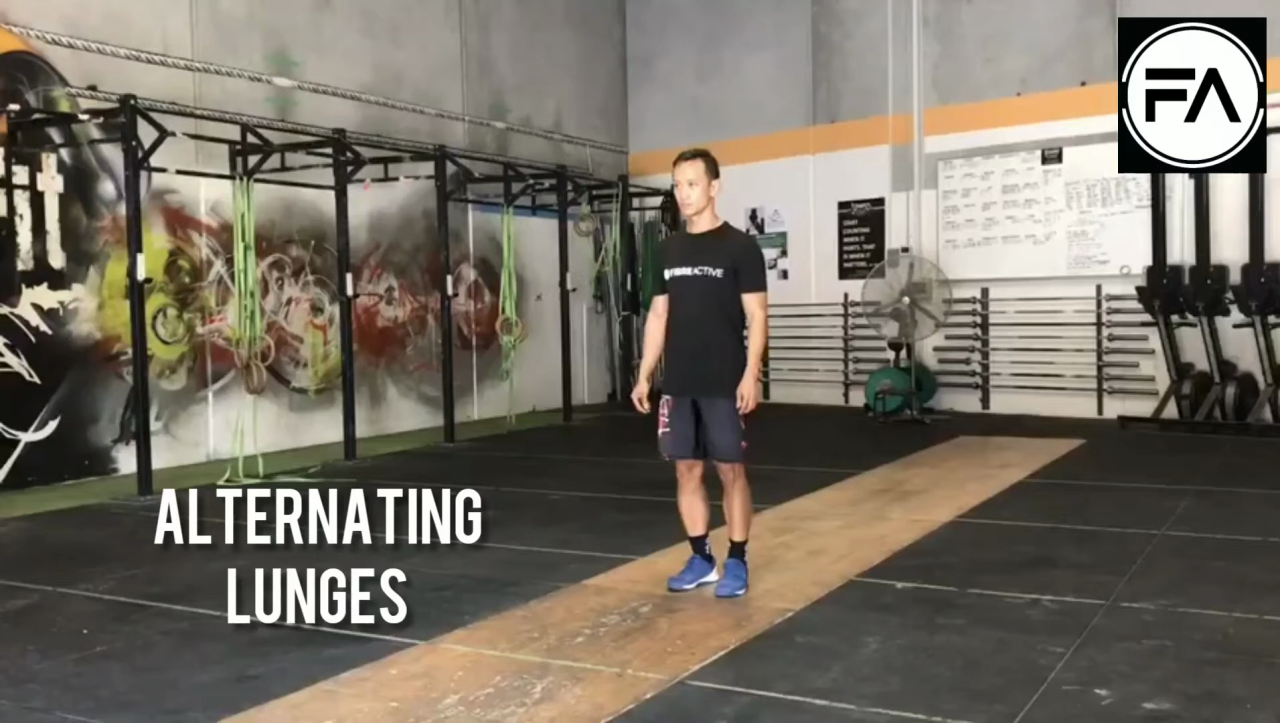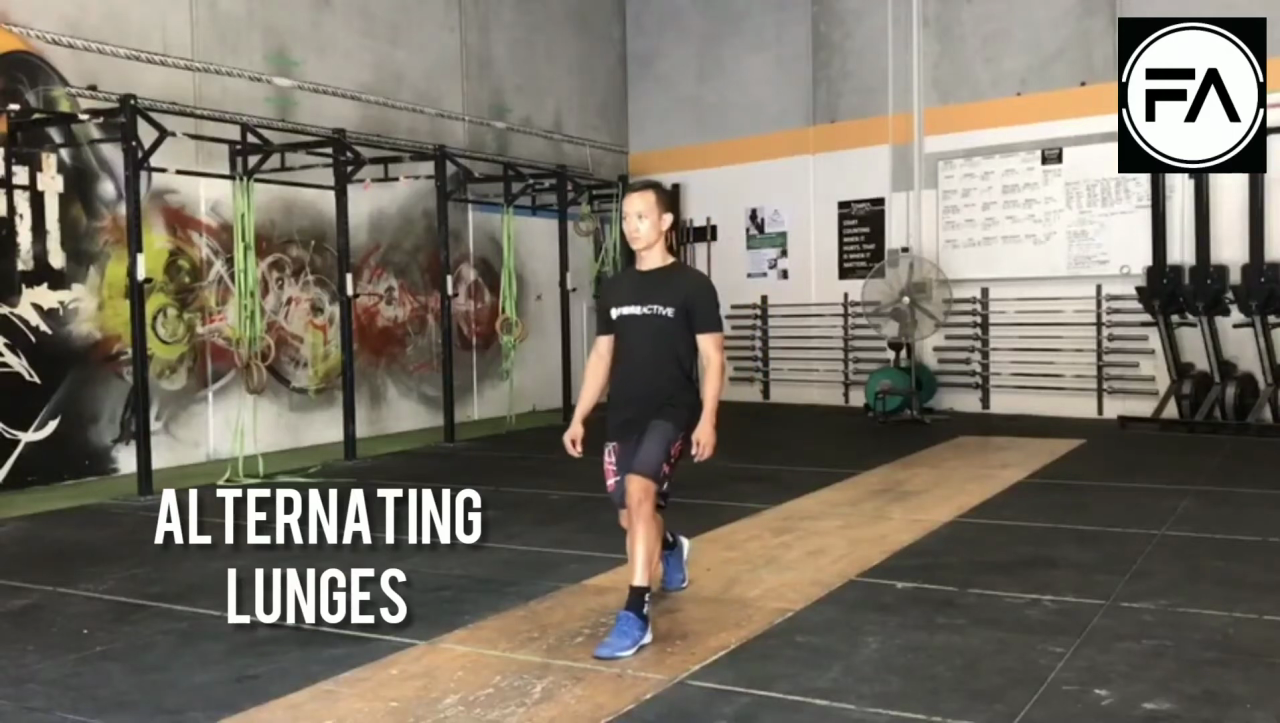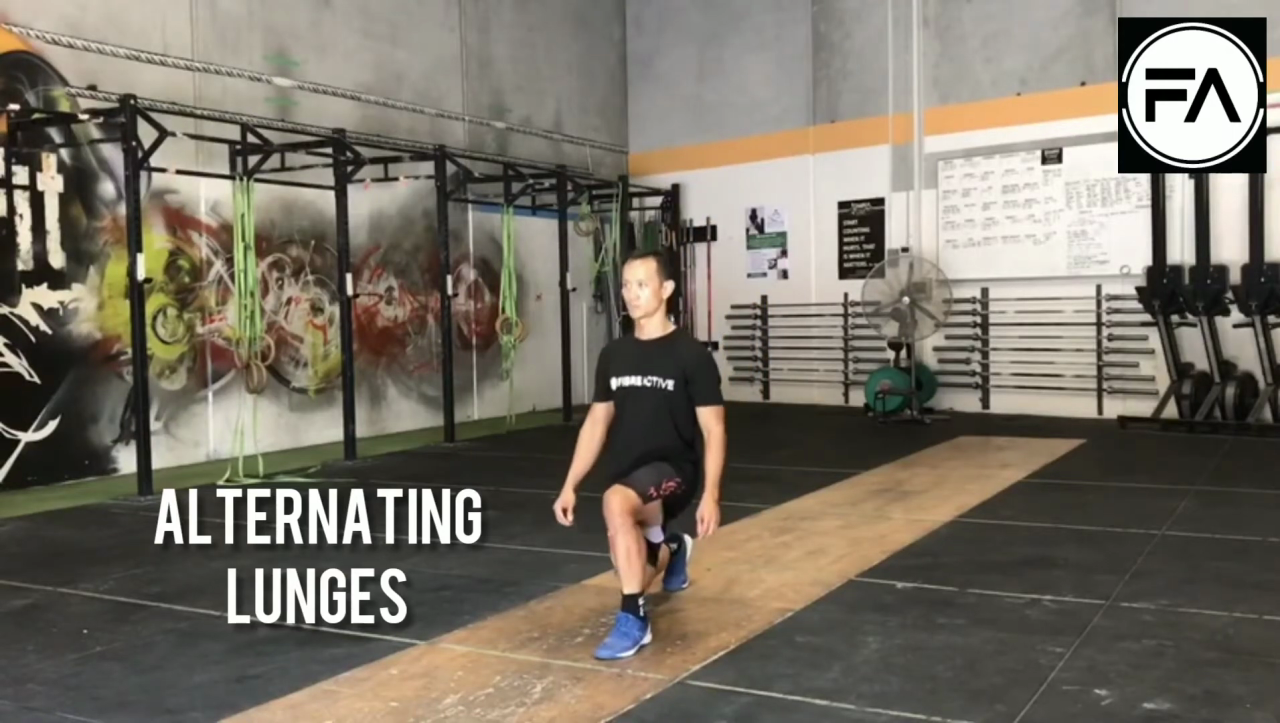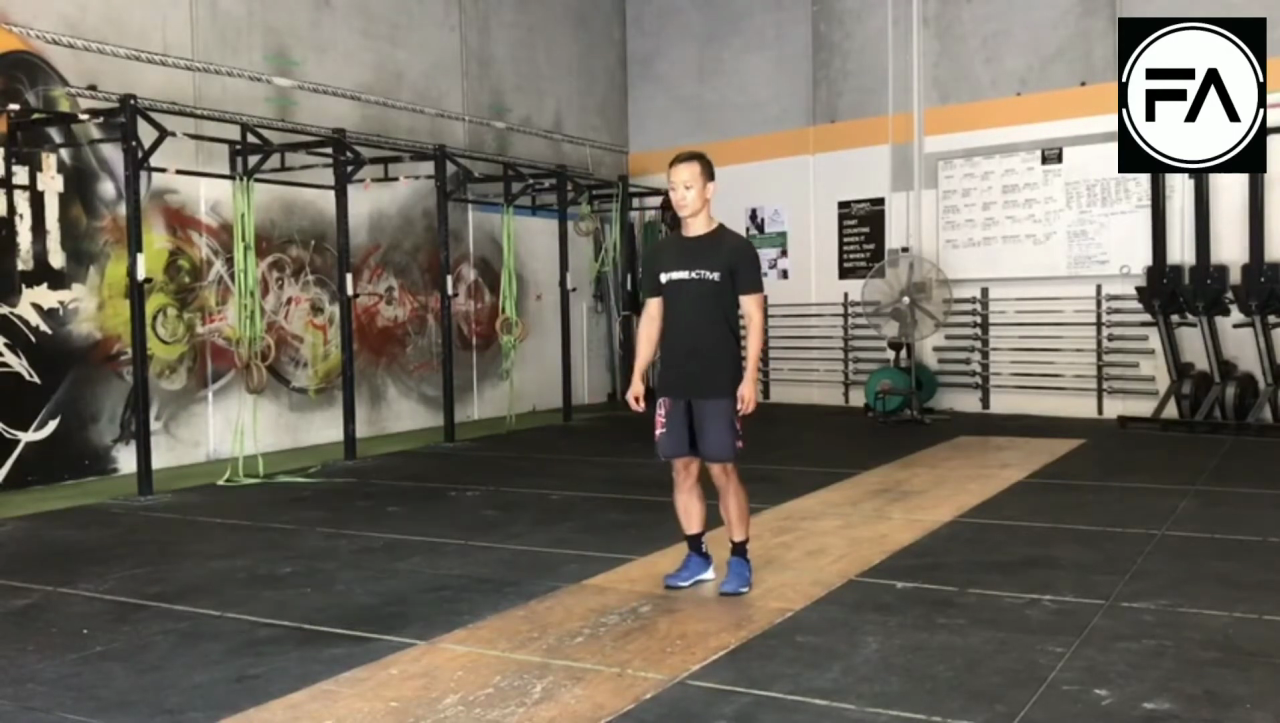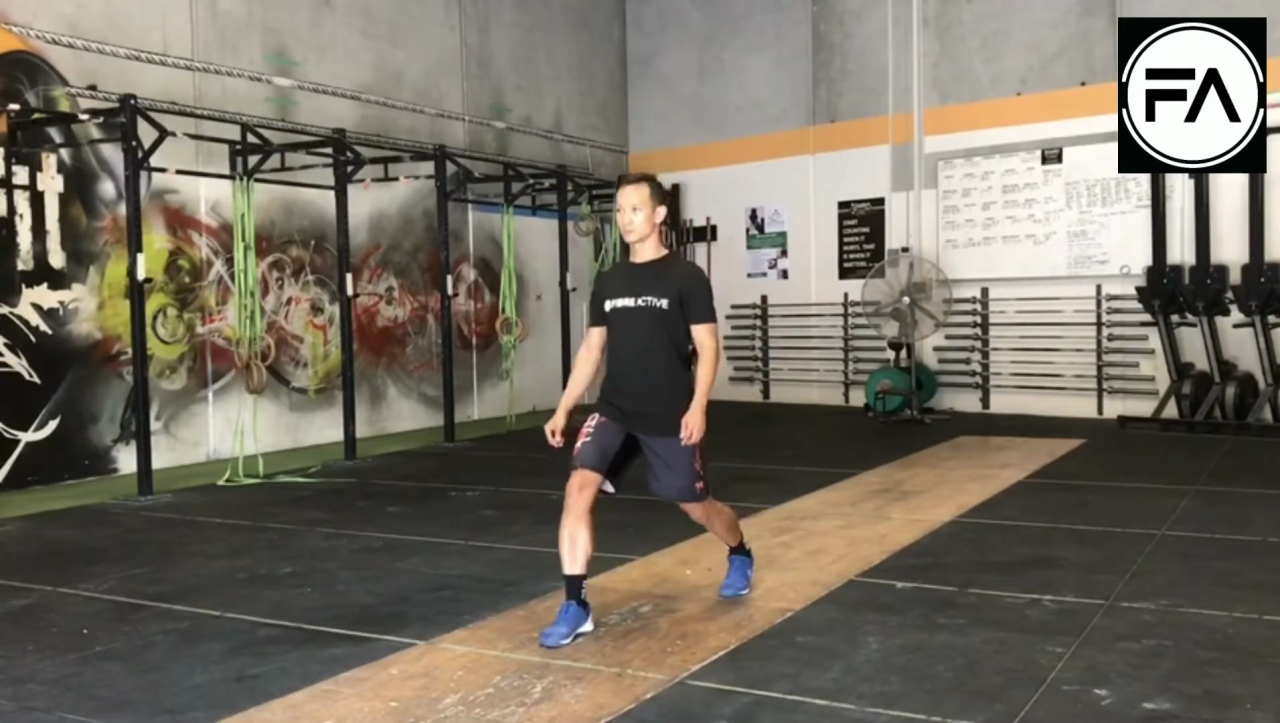
dt=1s
person 1, frame 1
left shoulder: (739, 246)
right shoulder: (670, 249)
left elbow: (756, 314)
right elbow: (658, 315)
left wrist: (751, 374)
right wrist: (644, 374)
left hip: (722, 381)
right hip: (678, 382)
left knee: (730, 470)
right knee: (686, 470)
left ankle: (736, 562)
right ankle: (700, 559)
person 1, frame 2
left shoulder: (692, 285)
right shoulder: (614, 288)
left elbow: (712, 356)
right elbow: (601, 356)
left wrist: (707, 419)
right wrist: (578, 417)
left hip: (670, 413)
right hip: (623, 417)
left knee: (639, 496)
right knee: (631, 516)
left ankle: (636, 616)
right ankle: (672, 547)
person 1, frame 3
left shoulder: (691, 356)
right shoulder: (613, 355)
left elbow: (713, 430)
right elbow: (597, 422)
left wrist: (711, 496)
right wrist: (569, 485)
left hip: (673, 469)
right hip: (628, 473)
left knee: (615, 504)
right knee: (634, 572)
left ankle: (633, 620)
right ankle: (672, 546)
person 1, frame 4
left shoulder: (735, 248)
right shoulder: (661, 252)
left elbow: (754, 316)
right elbow: (651, 317)
left wrist: (750, 376)
right wrist: (638, 375)
left hip: (718, 382)
right hip: (672, 382)
left knee: (722, 471)
right knee: (682, 471)
left ankle: (739, 560)
right ankle: (697, 557)
person 1, frame 5
left shoulder: (686, 276)
right shoulder: (608, 281)
left elbow: (707, 347)
right elbow: (592, 348)
left wrist: (697, 407)
right wrist: (563, 409)
left hip: (668, 417)
right hip: (613, 411)
left knee: (697, 507)
right knee: (578, 489)
left ankle: (740, 554)
right ankle: (575, 606)
